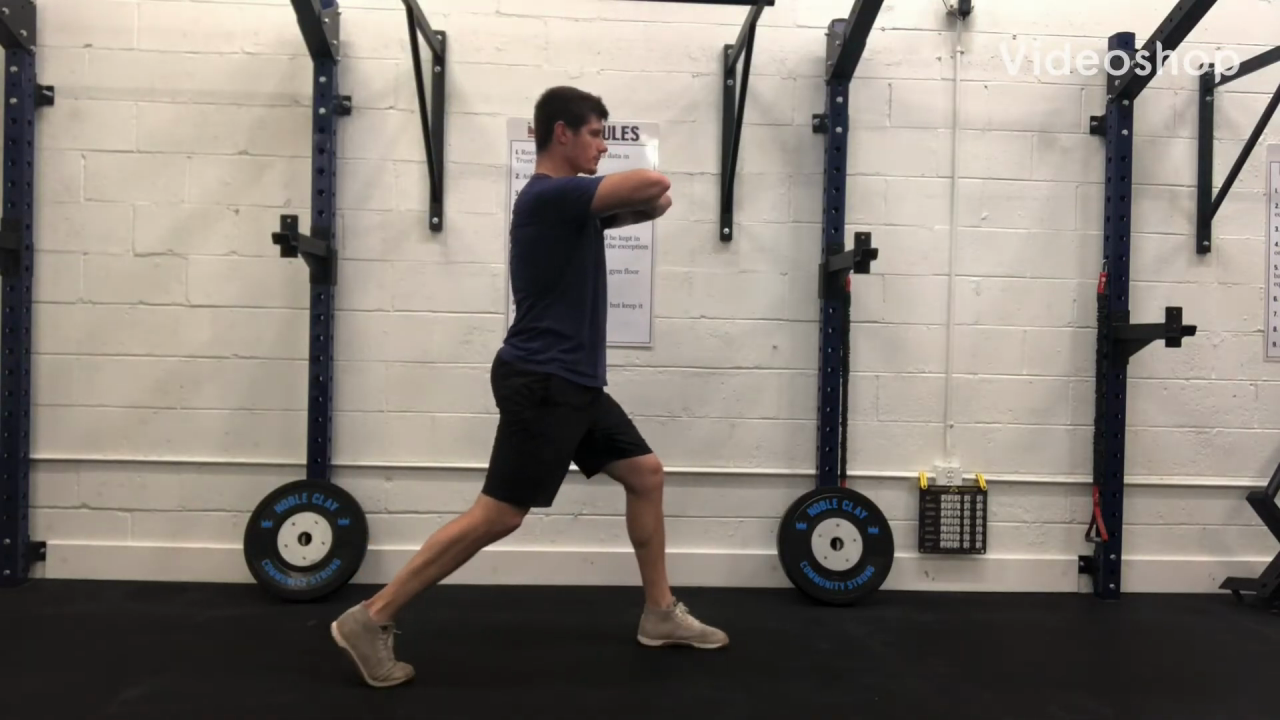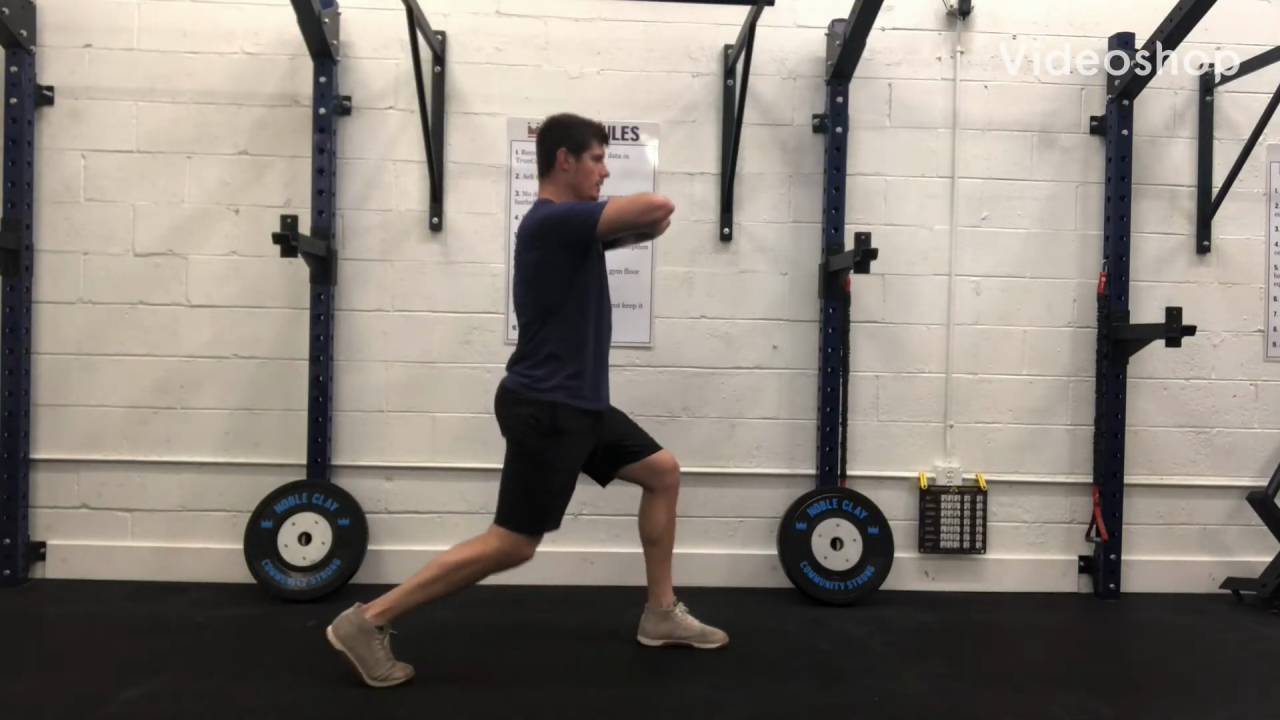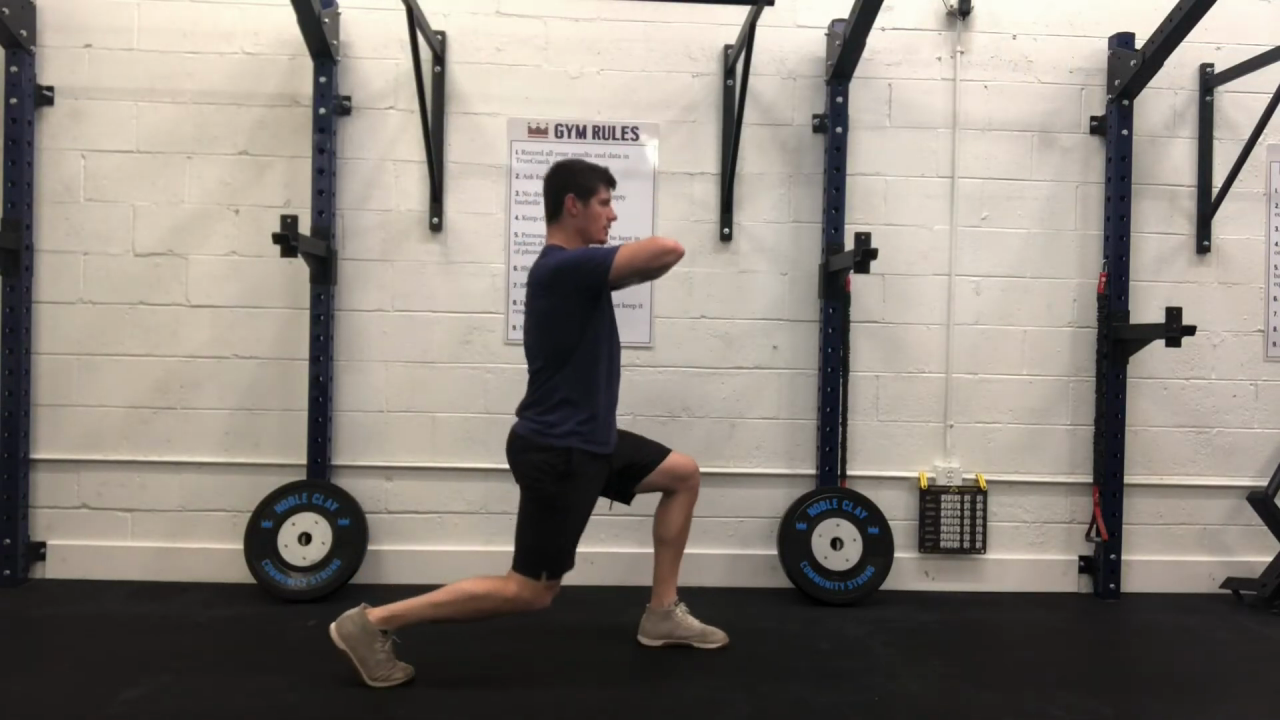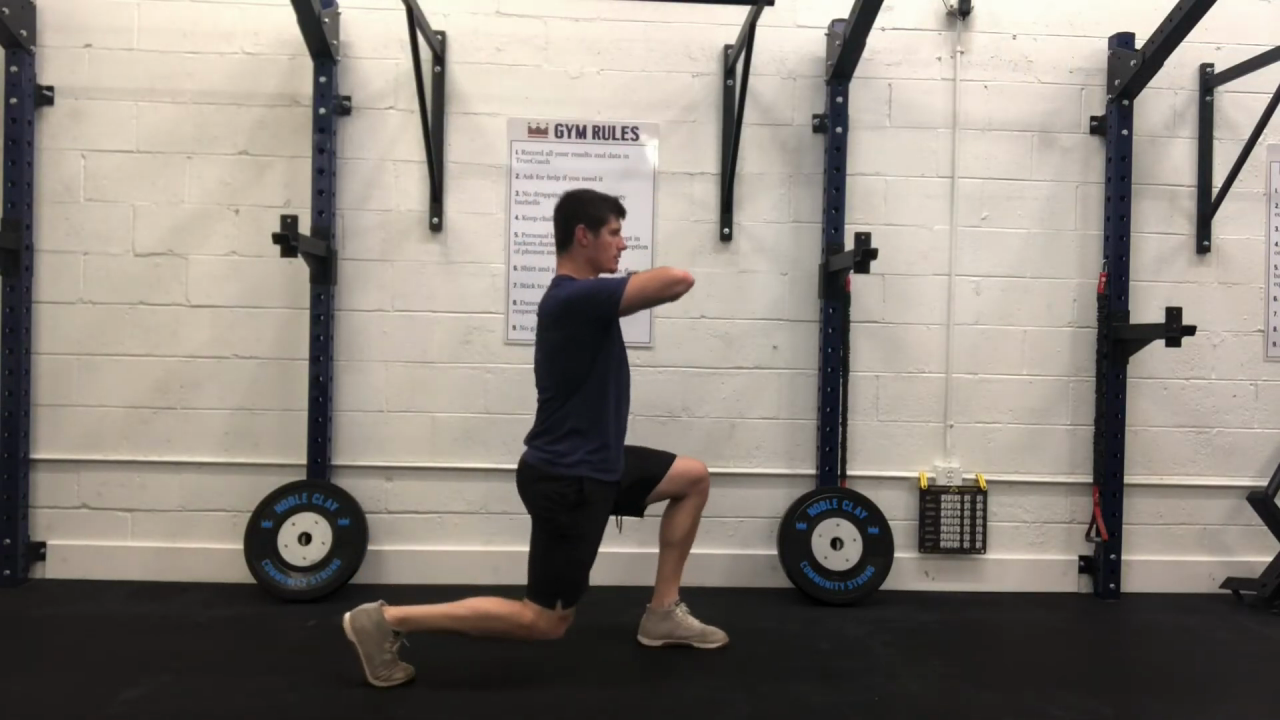
dt=0.5s
person 1, frame 1
left shoulder: (569, 200)
right shoulder: (549, 195)
left elbow: (651, 201)
right elbow: (653, 183)
left wrist: (647, 201)
right wrist: (648, 196)
left hip: (574, 381)
right hip: (541, 382)
left knee: (646, 475)
right knee: (498, 515)
left ankle: (661, 614)
right ankle: (370, 620)
person 1, frame 2
left shoulder: (568, 224)
right shoulder: (554, 222)
left elbow: (647, 222)
right elbow: (657, 207)
left wrist: (644, 225)
right wrist: (646, 219)
left hip: (578, 403)
right hip: (545, 408)
left knee: (663, 473)
right knee: (511, 544)
left ankle: (661, 613)
right ankle: (366, 621)
person 1, frame 3
left shoulder: (572, 267)
right shoulder: (564, 268)
left elbow: (648, 261)
right elbow: (667, 251)
left wrist: (641, 262)
right wrist: (647, 260)
left hip: (585, 440)
right hip: (557, 451)
left knee: (684, 474)
right knee: (529, 592)
left ankle: (663, 612)
right ankle: (373, 622)
person 1, frame 4
left shoulder: (581, 296)
right shoulder: (576, 299)
left elbow: (660, 284)
right elbow: (678, 280)
left wrist: (640, 284)
right wrist: (644, 281)
left hip: (589, 464)
right hip: (567, 479)
left knee: (694, 478)
right knee: (544, 622)
left ankle: (663, 613)
right ankle: (384, 621)
